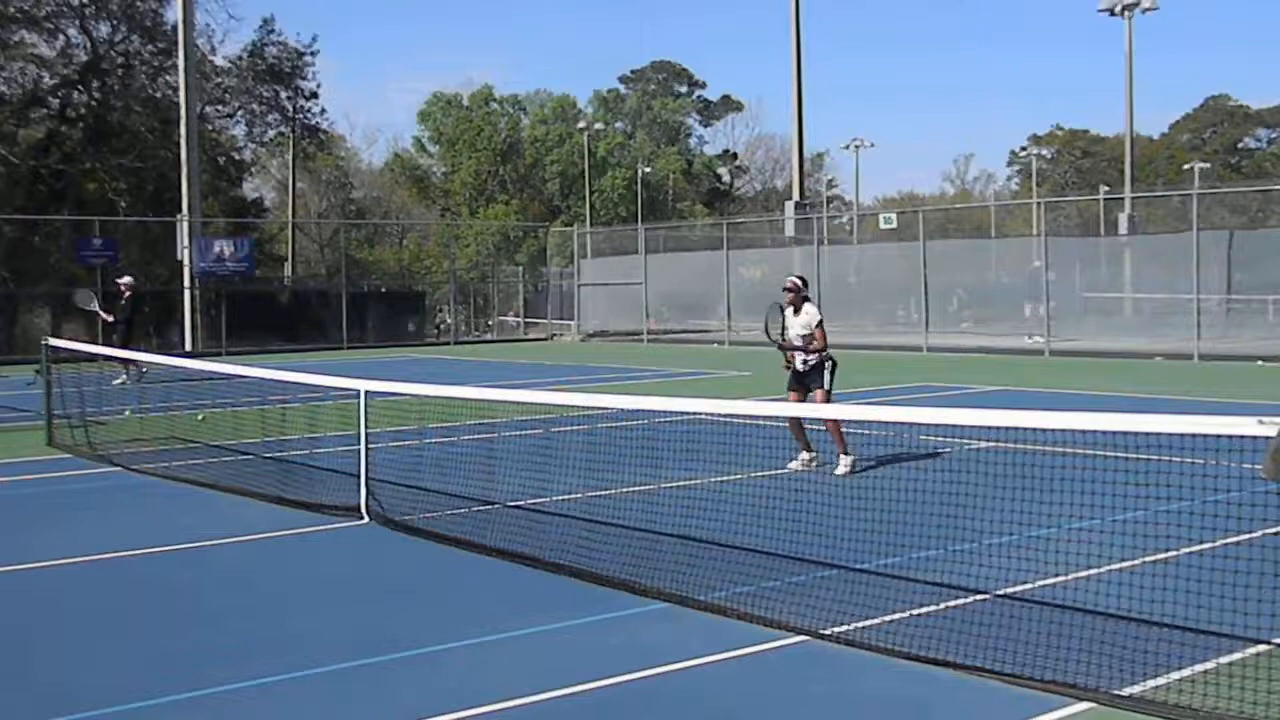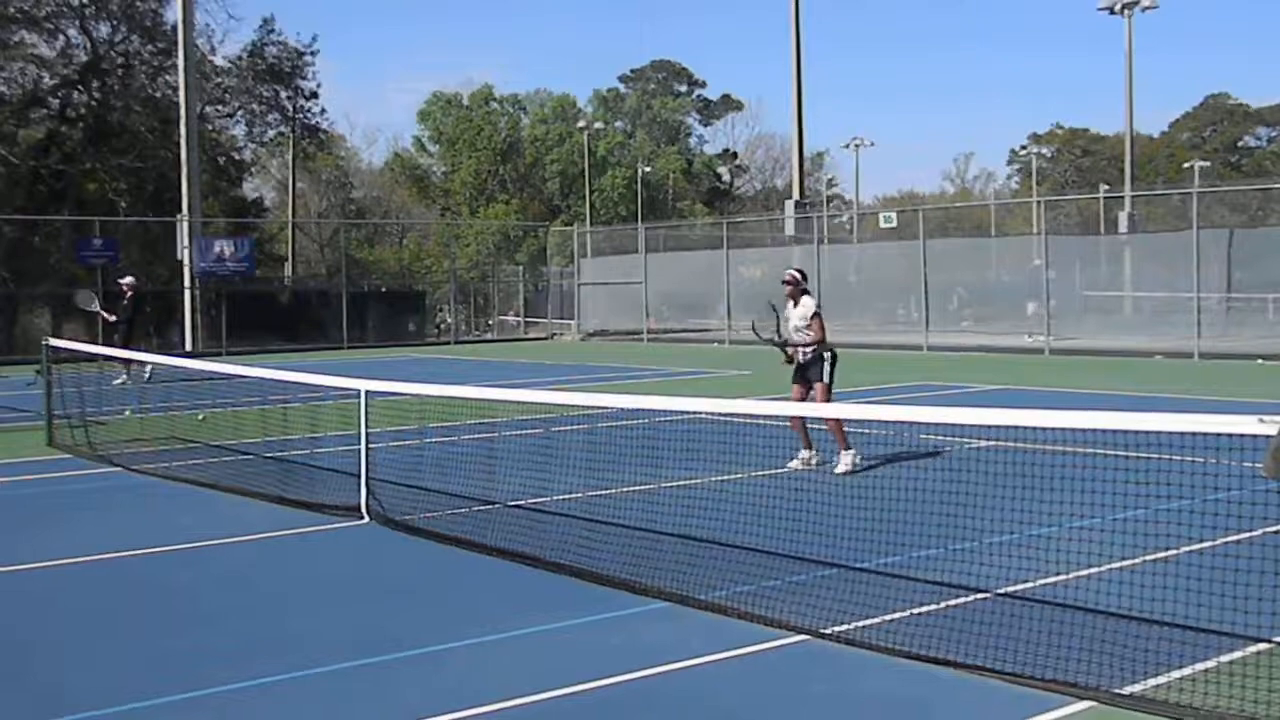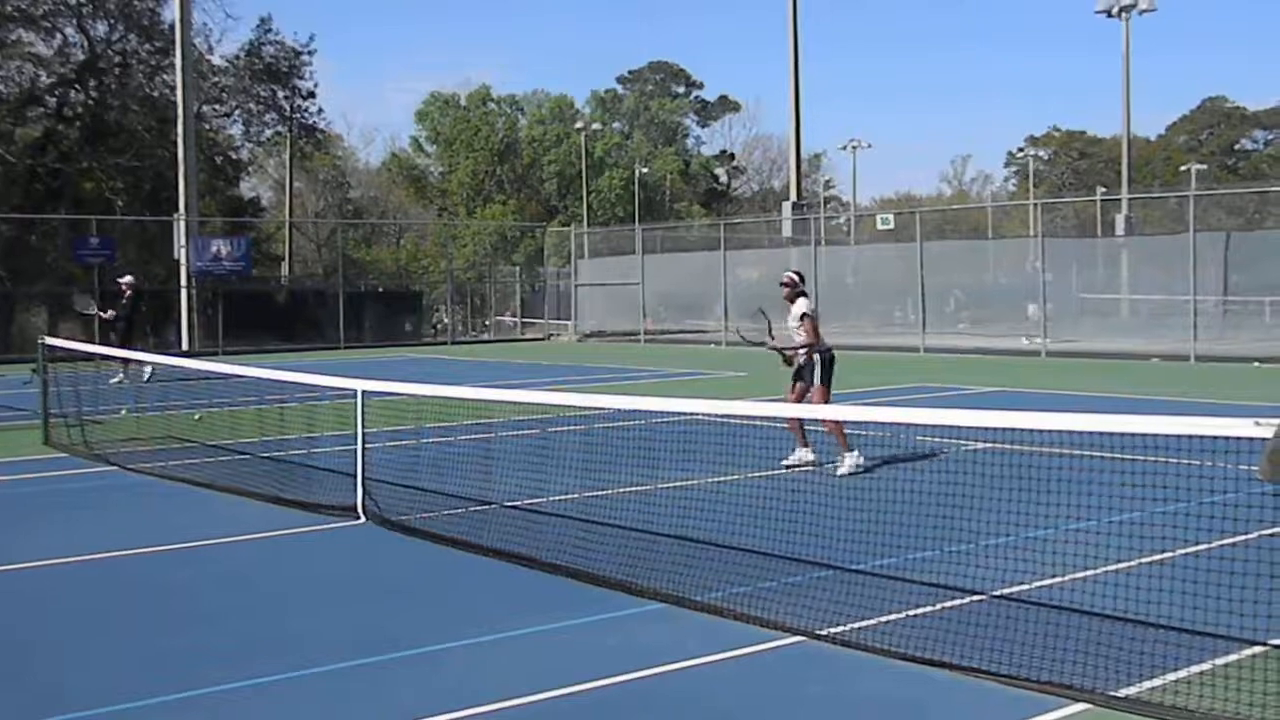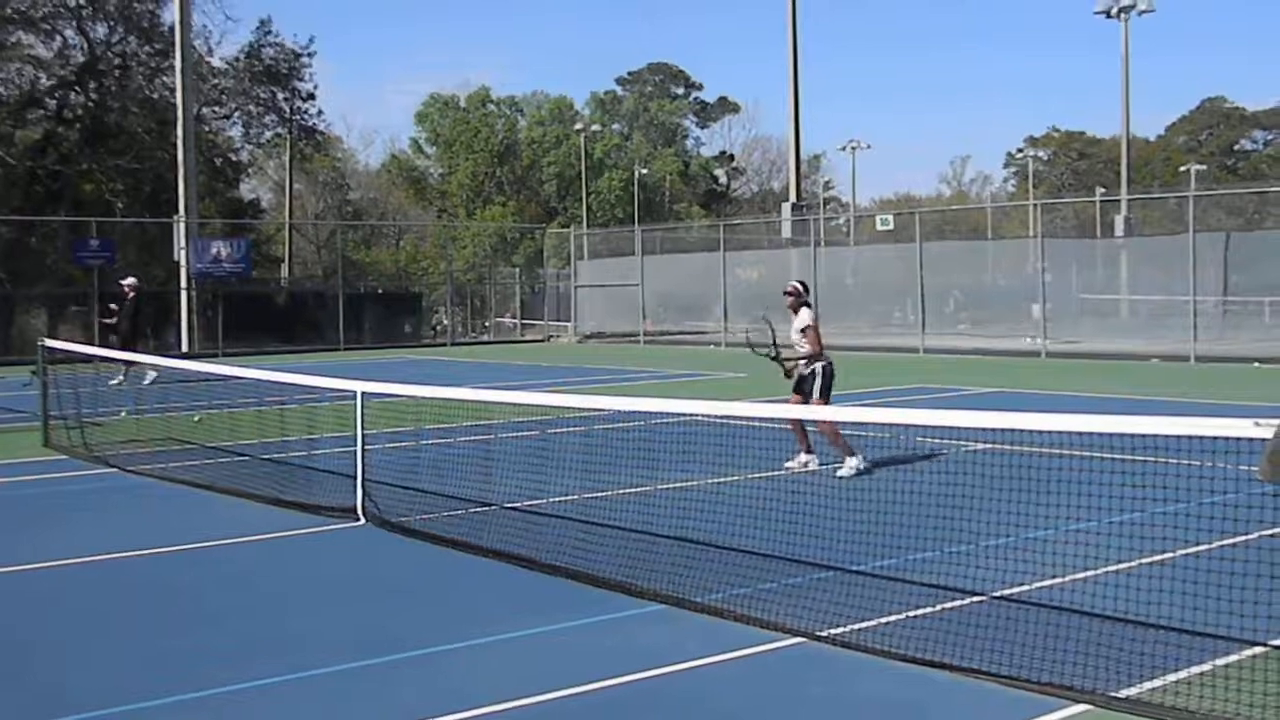
dt=0.1s
person 1, frame 1
left shoulder: (812, 313)
right shoulder: (787, 312)
left elbow: (822, 346)
left wrist: (795, 348)
right wrist: (790, 357)
left hip: (819, 366)
right hip: (800, 368)
right knee: (792, 415)
left ankle: (845, 457)
right ankle: (807, 455)
person 1, frame 2
left shoulder: (809, 304)
right shoulder: (790, 306)
left elbow: (821, 338)
left wrist: (792, 344)
right wrist: (792, 351)
left hip: (820, 358)
right hip: (803, 361)
left ankle: (846, 453)
right ankle: (808, 453)
person 1, frame 3
left shoulder: (803, 306)
right shoulder: (796, 306)
left elbow: (813, 340)
left wrist: (782, 347)
right wrist: (792, 351)
left hip: (818, 360)
right hip: (806, 361)
right knee: (791, 405)
left ankle: (851, 455)
right ankle: (804, 450)
person 1, frame 4
left shoulder: (805, 317)
right shoulder: (798, 317)
left elbow: (817, 350)
left wrist: (789, 359)
right wrist: (793, 366)
left hip: (819, 371)
right hip: (807, 372)
left knee: (822, 422)
left ankle: (852, 458)
right ankle: (807, 456)
